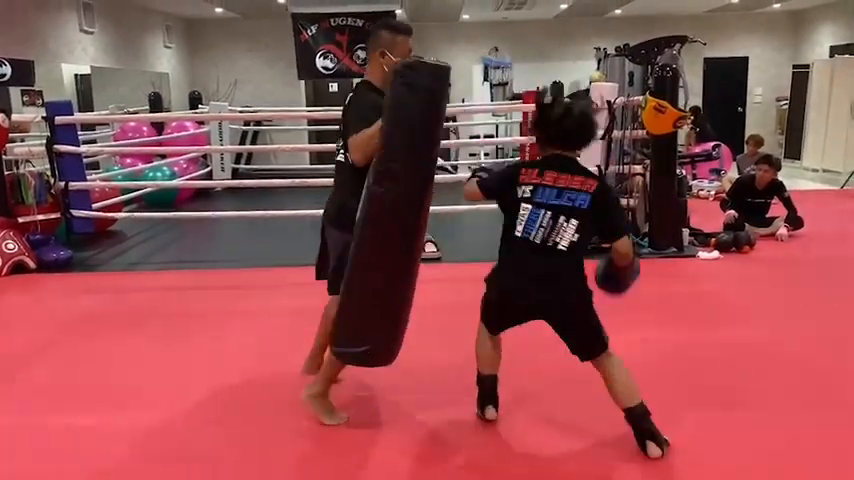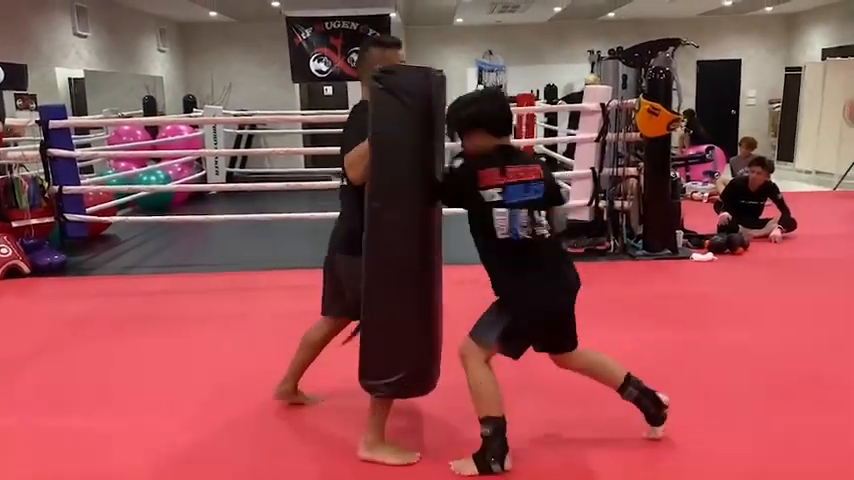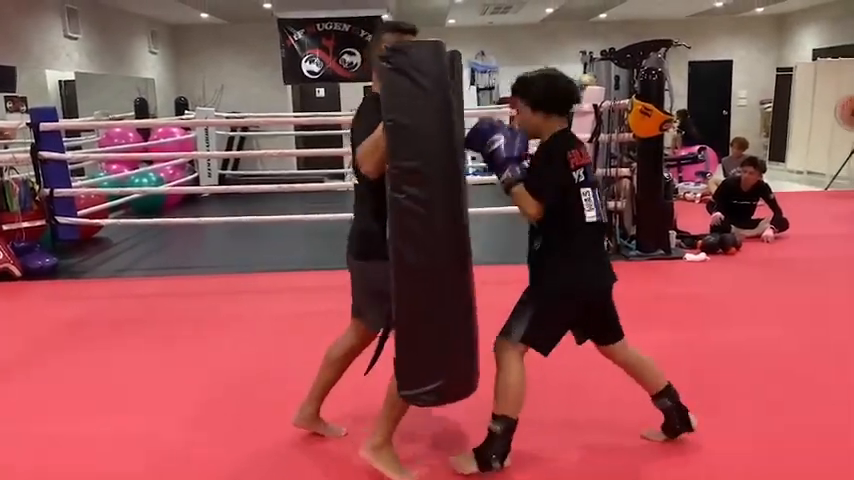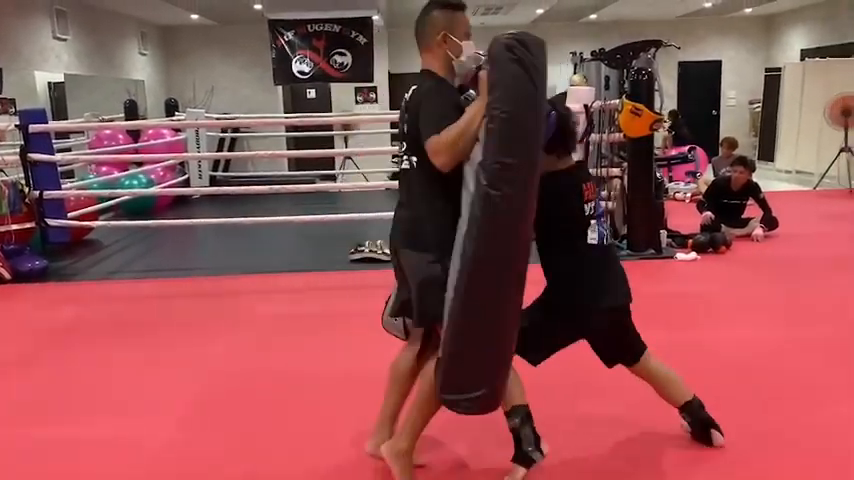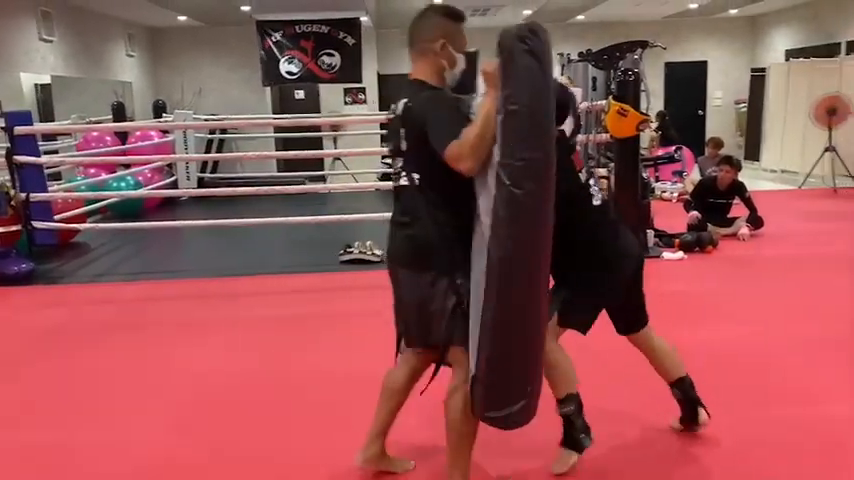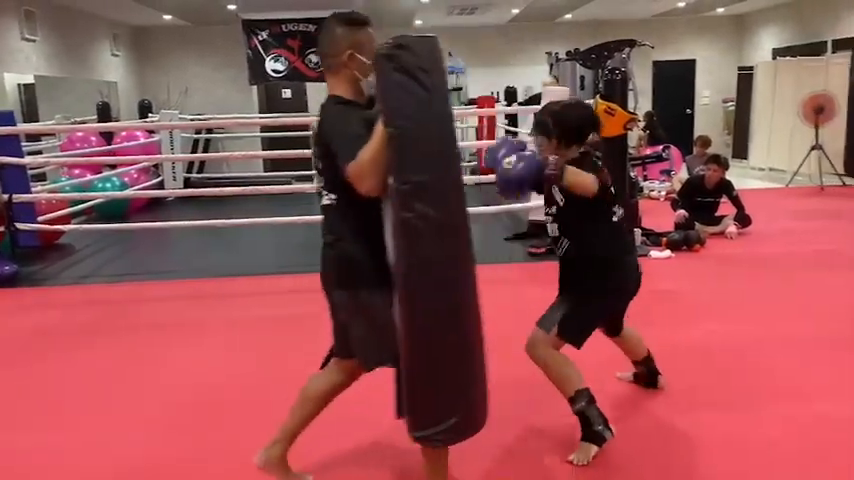
dt=0.3s
person 1, frame 1
left shoulder: (374, 98)
right shoulder: (367, 101)
left elbow: (385, 150)
right elbow: (359, 153)
left hip: (350, 216)
right hip: (356, 221)
left ankle: (315, 362)
right ankle: (317, 391)
person 1, frame 2
left shoulder: (375, 119)
right shoulder: (364, 120)
right elbow: (355, 171)
left hip: (352, 241)
right hip: (363, 246)
left knee: (334, 320)
left ankle: (288, 385)
right ankle: (373, 441)
person 1, frame 3
left shoulder: (388, 107)
right shoulder: (375, 110)
right elbow: (369, 165)
left hip: (379, 242)
right hip: (380, 246)
left knee: (361, 330)
left ankle: (309, 411)
person 1, frame 4
left shoulder: (425, 92)
right shoulder: (436, 95)
right elbow: (444, 156)
right wrist: (484, 99)
left hip: (419, 234)
right hip: (430, 239)
left knee: (422, 339)
right knee: (445, 344)
left ankle: (384, 435)
person 1, frame 5
left shoulder: (414, 103)
right shoulder: (437, 104)
right elbow: (466, 160)
right wrist: (493, 95)
left hip: (411, 249)
right hip: (440, 256)
left knee: (417, 352)
right knee: (468, 363)
person 1, frame 6
left shoulder: (341, 116)
right shoulder: (345, 119)
left elbow: (372, 178)
right elbow: (368, 181)
right wrist: (389, 117)
left hip: (350, 265)
right hip: (368, 271)
left knee: (347, 365)
person 2, frame 1
left shoulder: (518, 173)
right shoulder: (596, 186)
left elbow: (472, 191)
right elbow: (622, 247)
left wrist: (482, 178)
right wrist: (626, 268)
left hip: (513, 282)
right hip: (567, 290)
left knee: (488, 324)
right knee: (604, 355)
left ankle: (487, 402)
right ankle: (648, 435)
person 2, frame 2
left shoulder: (473, 173)
right shoulder: (536, 168)
right elbow: (553, 205)
left hip: (525, 289)
right hip: (559, 279)
left knee: (474, 352)
right knee: (567, 355)
right ankle: (651, 403)
person 2, frame 3
left shoulder: (552, 154)
right shoulder: (571, 147)
left elbow: (532, 210)
right elbow: (548, 195)
left wrist: (506, 165)
right wrist: (509, 159)
left hip: (562, 274)
right hip: (592, 269)
left knee: (509, 348)
right knee: (615, 346)
left ankle: (492, 452)
right ankle: (677, 414)
person 2, frame 4
left shoulder: (553, 188)
right shoulder: (579, 175)
left hip: (573, 297)
right hip: (610, 289)
right knee: (639, 360)
right ankle: (704, 424)
person 2, frame 5
left shoulder: (550, 157)
right shoulder: (559, 146)
left hip: (596, 263)
right hip: (621, 253)
left knee: (545, 333)
right knee: (639, 332)
left ankle: (575, 431)
right ankle: (691, 407)
person 2, frame 6
left shoulder: (581, 166)
right shoulder: (574, 162)
left elbow: (590, 187)
left wrist: (549, 169)
left hip: (600, 276)
right hip: (617, 269)
left knee: (541, 345)
right knee: (611, 328)
left ankle: (594, 426)
right ankle: (649, 372)
